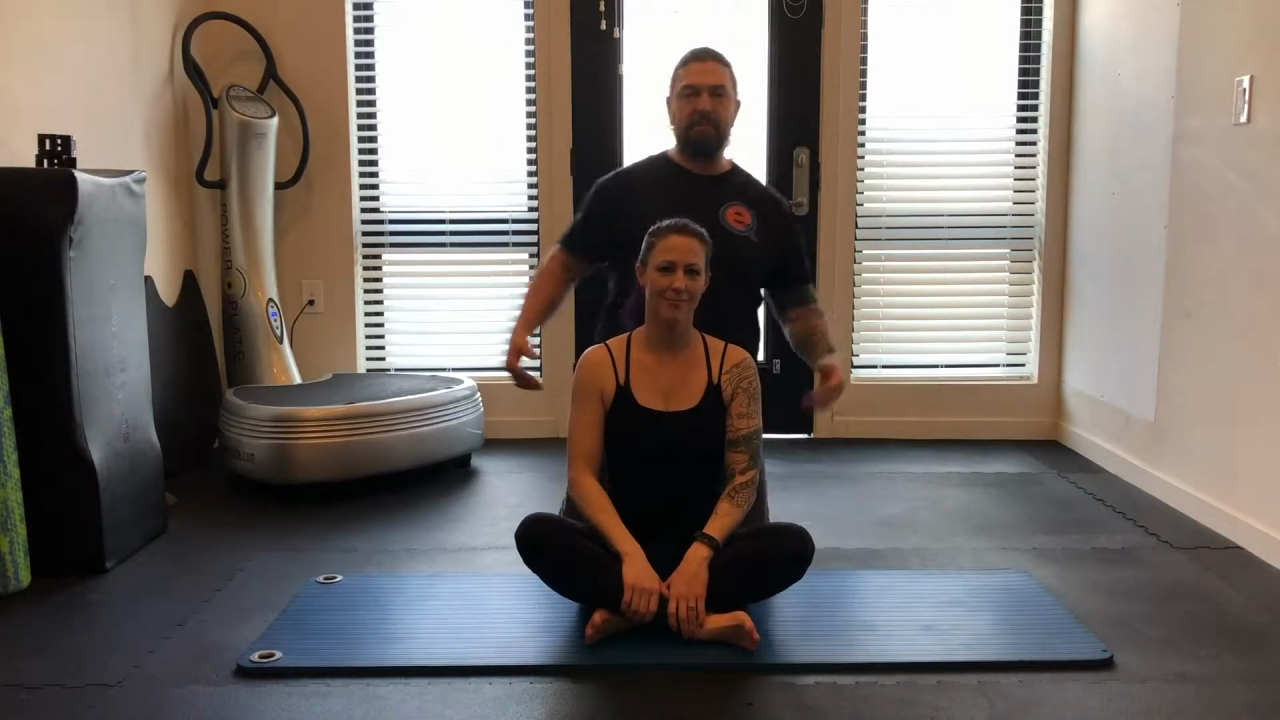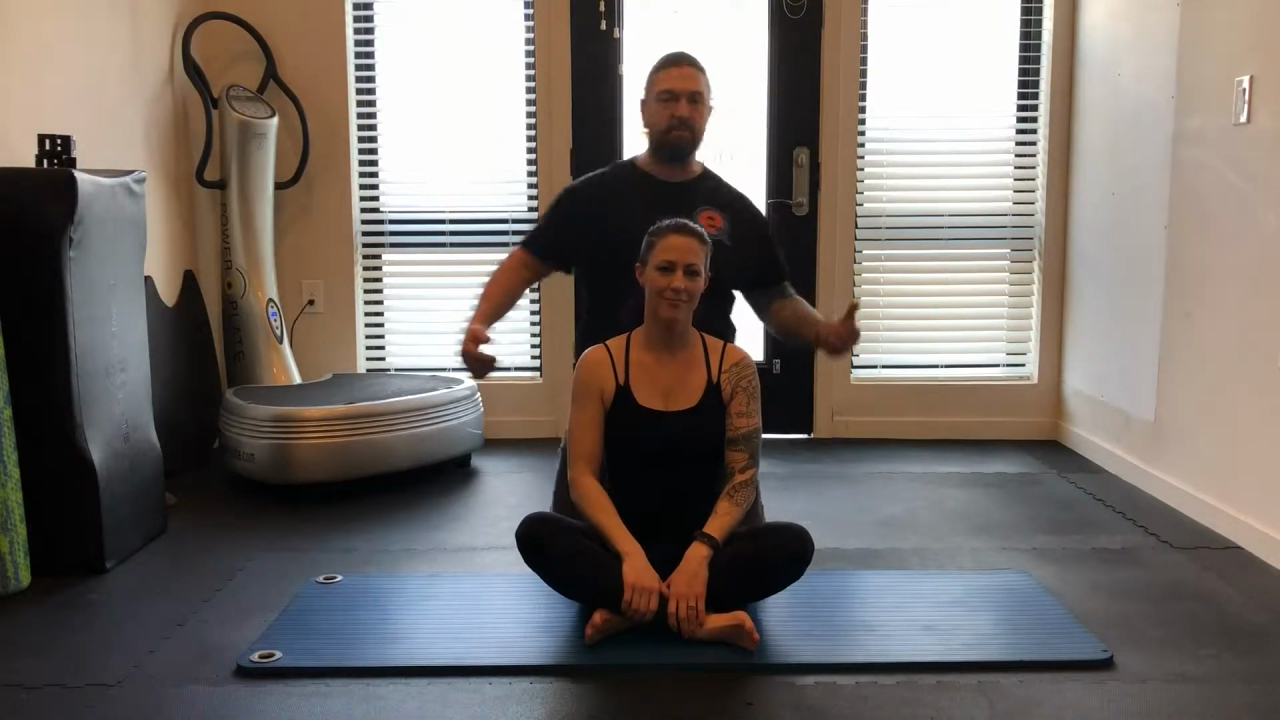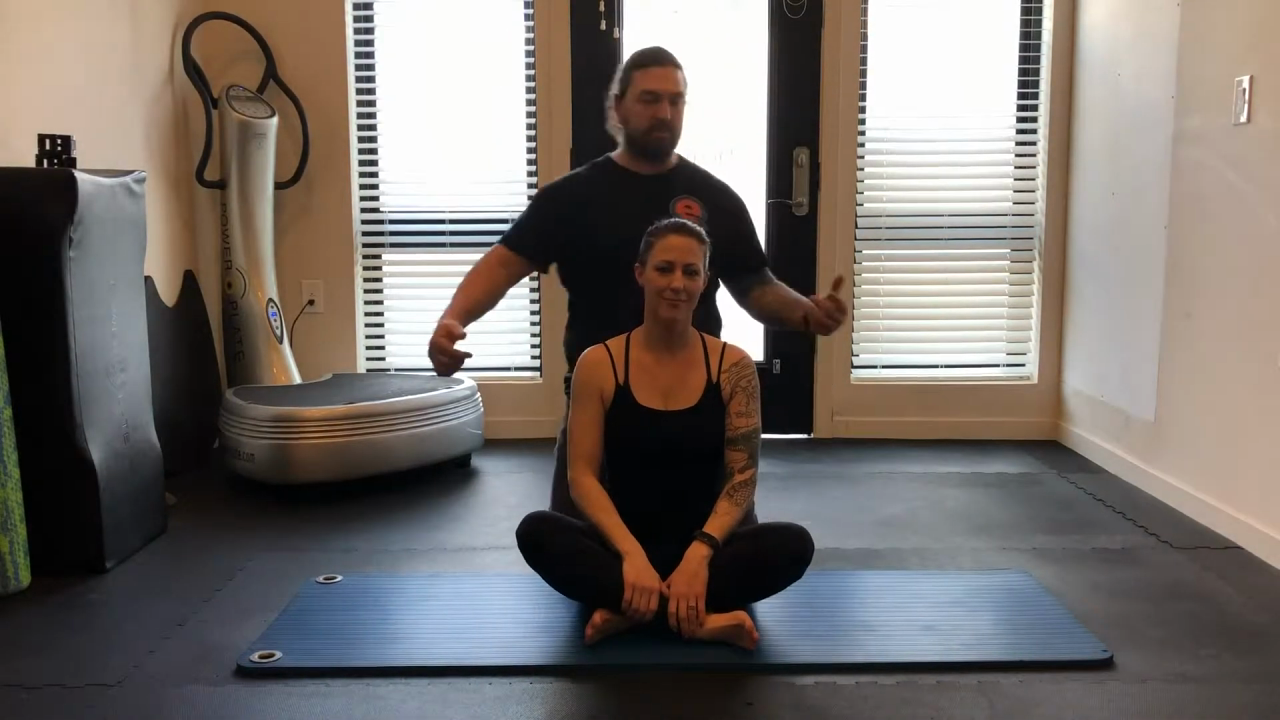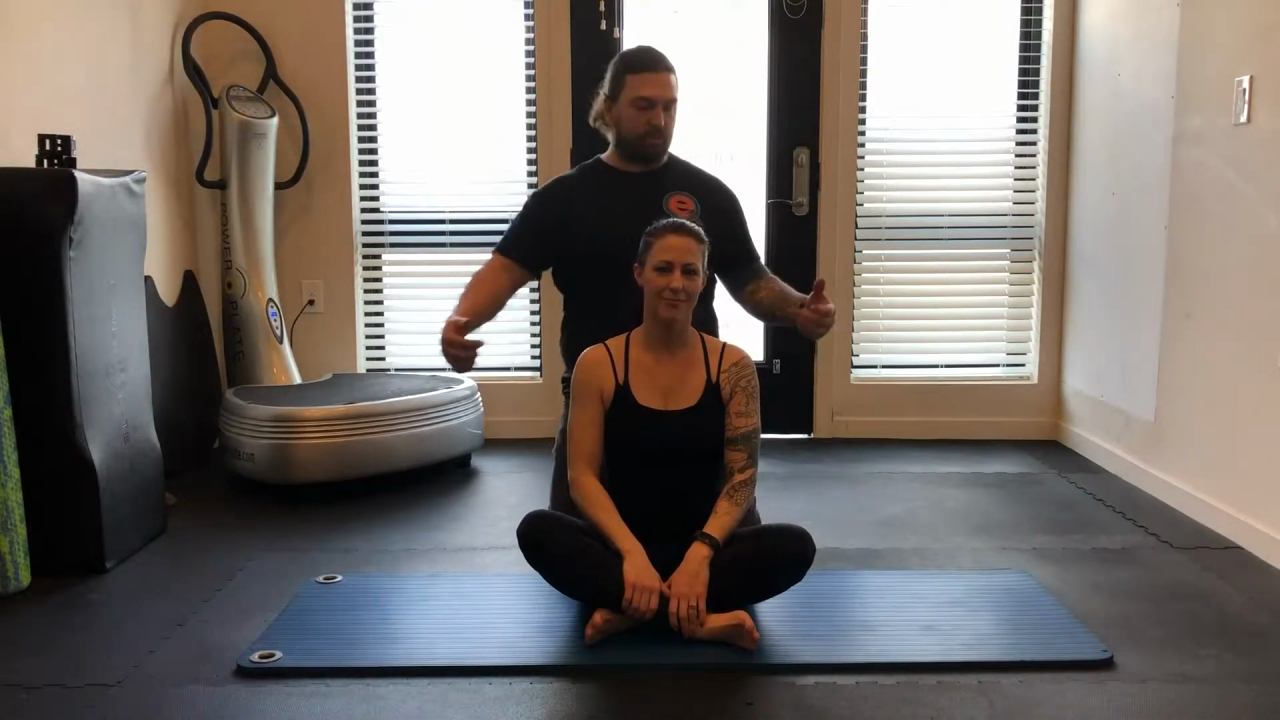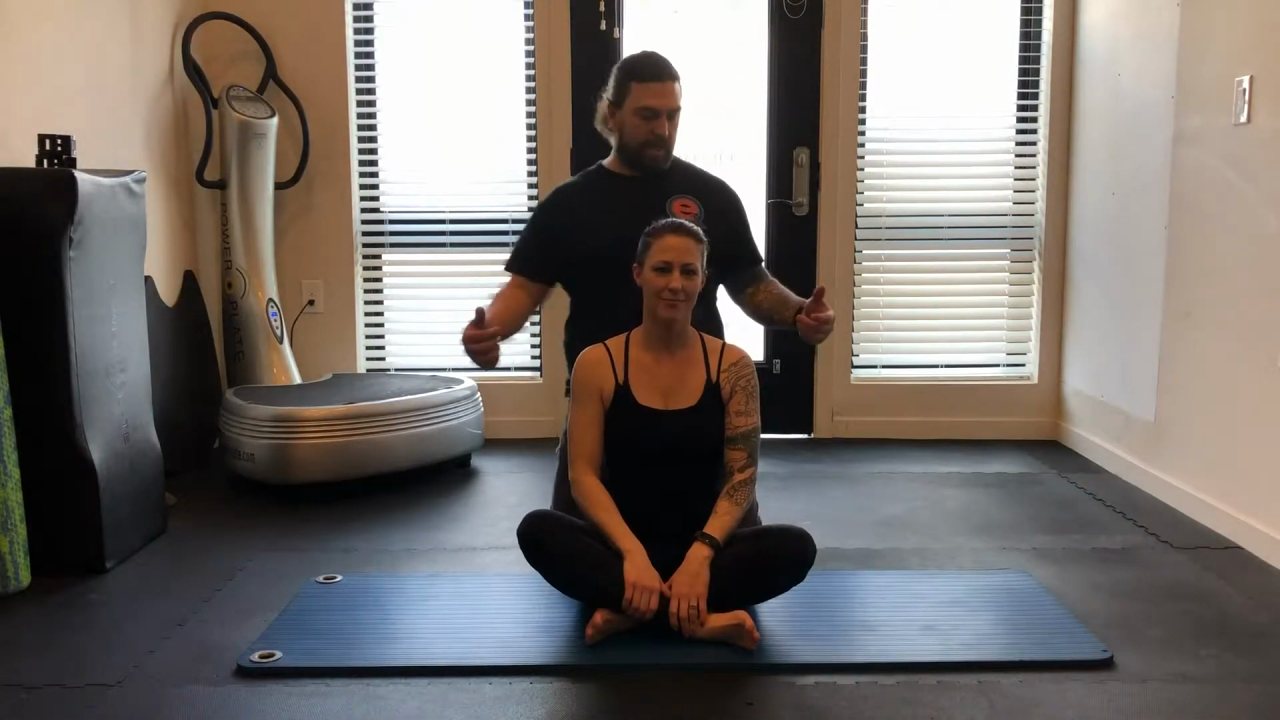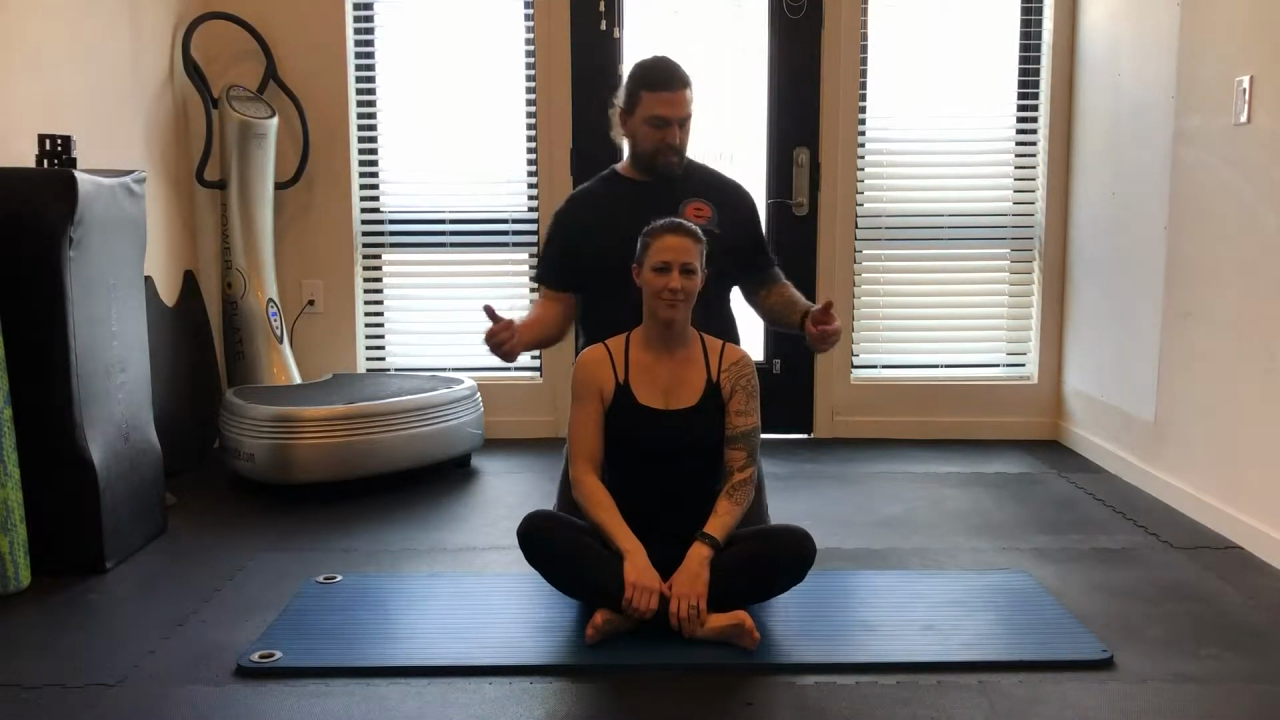
dt=0.1s
person 1, frame 1
left shoulder: (766, 210)
right shoulder: (622, 191)
left elbow: (797, 308)
right elbow: (563, 264)
left wrist: (825, 356)
right wrist: (523, 329)
person 1, frame 2
left shoulder: (735, 212)
right shoulder: (594, 196)
left elbow: (776, 299)
right elbow: (526, 262)
left wrist: (824, 332)
right wrist: (481, 321)
person 1, frame 3
left shoulder: (714, 198)
right shoulder: (572, 196)
left elbow: (756, 286)
right elbow: (505, 262)
left wrist: (806, 313)
right wrist: (452, 319)
person 1, frame 4
left shoulder: (707, 195)
right shoulder: (564, 198)
left elbow: (750, 282)
right elbow: (504, 269)
left wrist: (799, 308)
right wrist: (460, 319)
person 1, frame 5
left shoulder: (710, 195)
right shoulder: (568, 206)
left elbow: (750, 284)
right elbow: (523, 291)
left wrist: (795, 311)
right wrist: (489, 326)
person 1, frame 6
left shoulder: (725, 197)
right shoulder: (584, 210)
left elbow: (765, 286)
right elbow: (557, 308)
left wrist: (804, 318)
right wrist: (519, 334)
person 2, frame 1
left shoulder: (735, 366)
right shoulder: (599, 364)
left elbow: (744, 479)
right elbow: (582, 477)
left wrist: (699, 555)
right wrist: (632, 556)
left hip: (705, 550)
right hip: (624, 548)
left knee: (793, 544)
right knee: (535, 534)
left ankle: (626, 610)
right ankle: (702, 619)
person 2, frame 2
left shoulder: (734, 366)
right shoulder: (599, 364)
left elbow: (743, 478)
right elbow: (582, 477)
left wrist: (699, 553)
right wrist: (632, 555)
left hip: (705, 549)
right hip: (624, 547)
left knee: (793, 544)
right knee: (536, 533)
left ankle: (626, 610)
right ankle: (702, 619)
person 2, frame 3
left shoulder: (733, 366)
right shoulder: (598, 364)
left elbow: (742, 478)
right elbow: (582, 477)
left wrist: (699, 554)
right wrist: (632, 555)
left hip: (704, 549)
right hip: (624, 549)
left knee: (793, 544)
right knee: (536, 532)
left ankle: (630, 610)
right ankle: (703, 619)
person 2, frame 4
left shoulder: (733, 366)
right shoulder: (598, 364)
left elbow: (742, 477)
right elbow: (582, 476)
left wrist: (700, 553)
right wrist: (632, 553)
left hip: (704, 548)
right hip: (624, 547)
left knee: (794, 546)
right knee: (536, 530)
left ankle: (630, 610)
right ankle: (703, 619)
person 2, frame 5
left shoulder: (733, 366)
right shoulder: (597, 364)
left elbow: (742, 477)
right elbow: (583, 476)
left wrist: (700, 555)
right wrist: (633, 553)
left hip: (704, 549)
right hip: (623, 549)
left knee: (795, 547)
right knee: (537, 530)
left ankle: (630, 610)
right ankle: (703, 619)
person 2, frame 6
left shoulder: (733, 365)
right shoulder: (597, 364)
left elbow: (742, 476)
right elbow: (583, 475)
left wrist: (700, 554)
right wrist: (633, 553)
left hip: (704, 547)
right hip: (623, 547)
left knee: (795, 547)
right knee: (537, 530)
left ankle: (628, 610)
right ankle: (703, 618)
